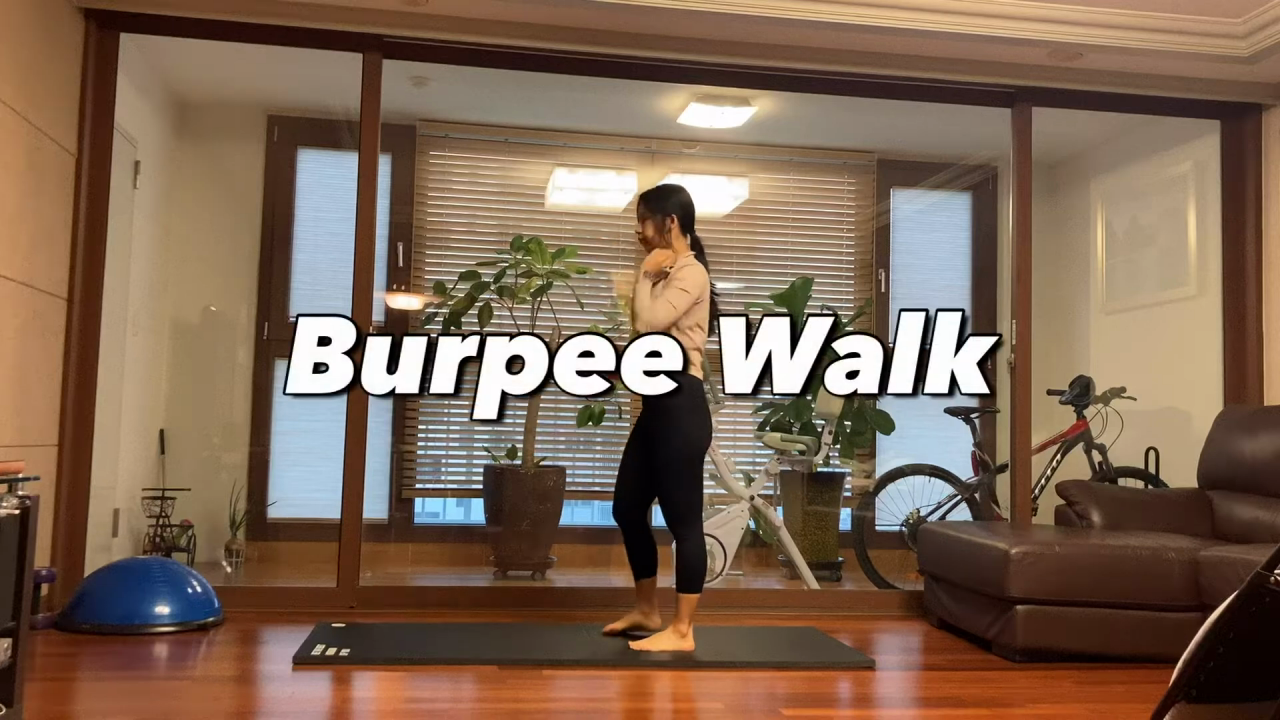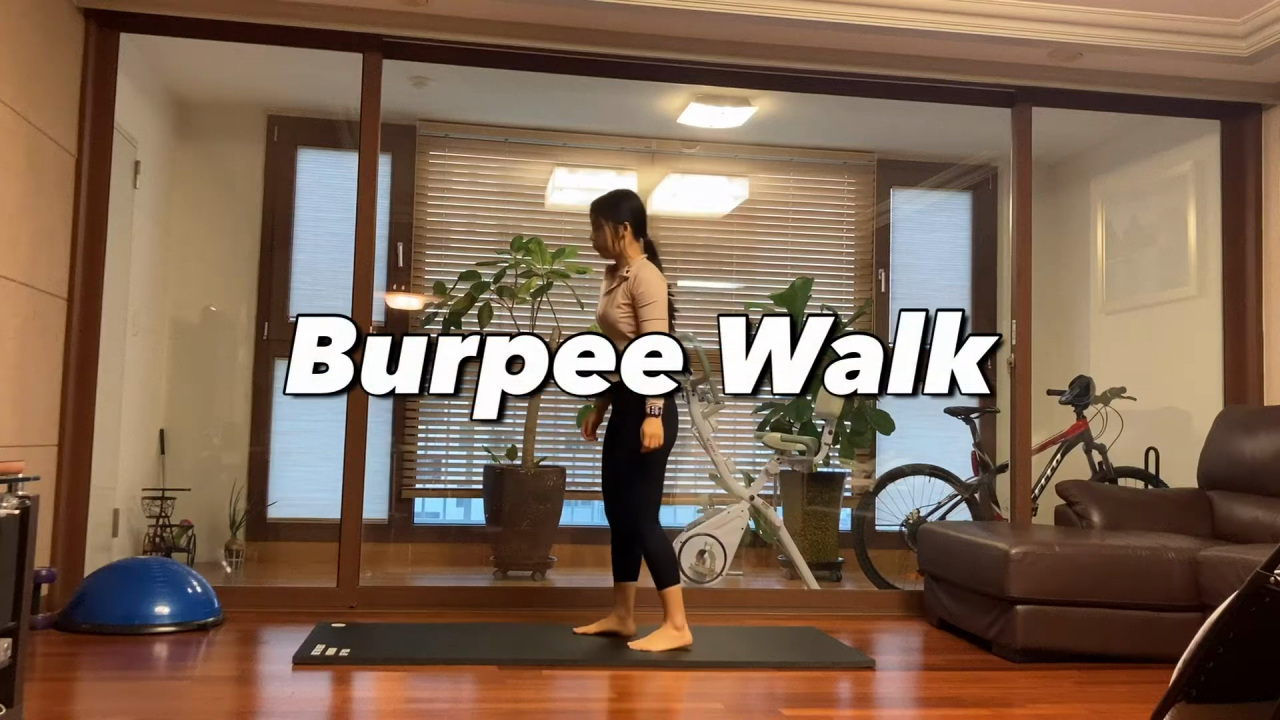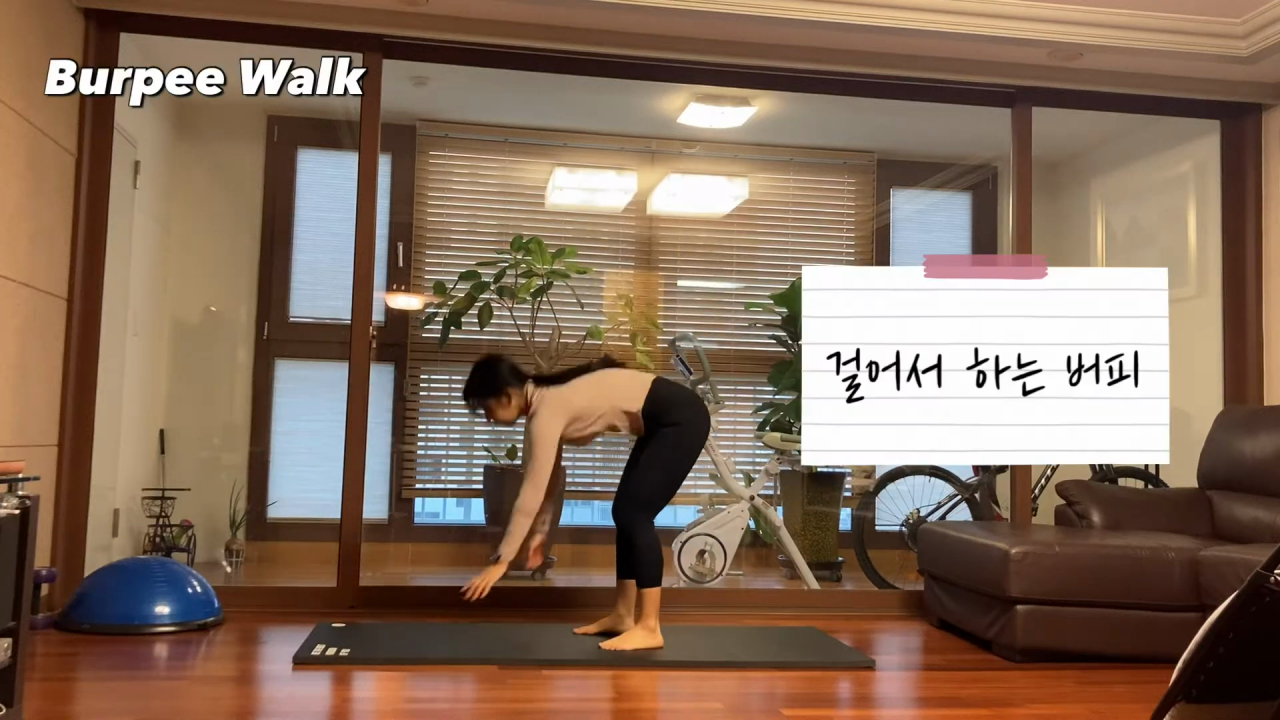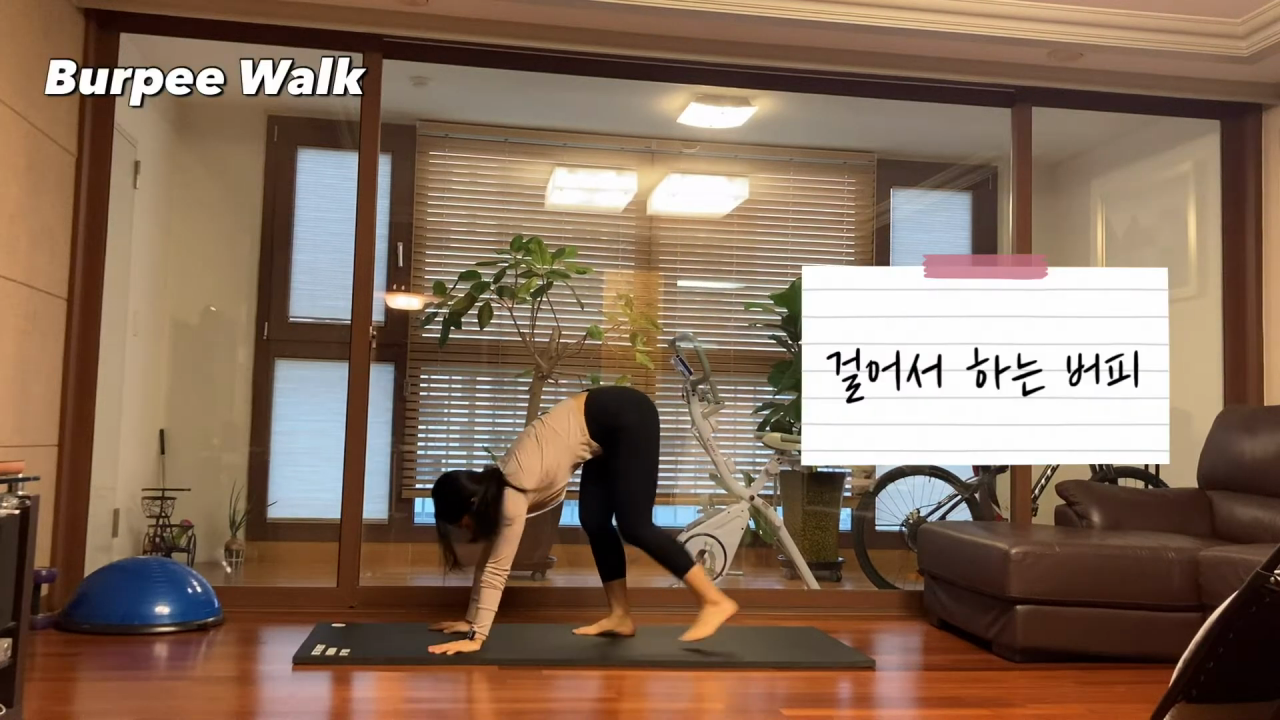
dt=0.7s
person 1, frame 1
left shoulder: (689, 274)
right shoulder: (666, 273)
left elbow: (647, 323)
left wrist: (644, 276)
left hip: (681, 406)
right hip: (655, 404)
left knee: (682, 519)
right knee: (627, 509)
left ankle: (682, 630)
right ankle: (646, 611)
person 1, frame 2
left shoulder: (646, 278)
right shoulder: (615, 278)
left wrist: (654, 415)
right wrist: (599, 407)
left hip: (645, 407)
right hip: (623, 406)
left knee: (641, 517)
right knee: (619, 515)
left ankle: (676, 625)
right ankle: (621, 616)
person 1, frame 3
left shoulder: (547, 411)
right shoulder: (544, 403)
left elbow: (532, 492)
right elbow: (541, 487)
left wrist: (501, 560)
right wrist: (537, 536)
left hip: (681, 418)
right hip: (664, 422)
left knee: (634, 511)
right knee: (626, 510)
left ankle: (649, 628)
right ankle: (623, 615)
person 1, frame 4
left shoulder: (508, 495)
right shoulder: (494, 488)
left elbow: (497, 570)
right elbow: (491, 562)
left wrist: (476, 636)
right wrist: (472, 620)
left hip: (625, 416)
right hip: (606, 419)
left knee: (633, 525)
right knee: (593, 520)
left ankle: (714, 602)
right ankle: (620, 616)
